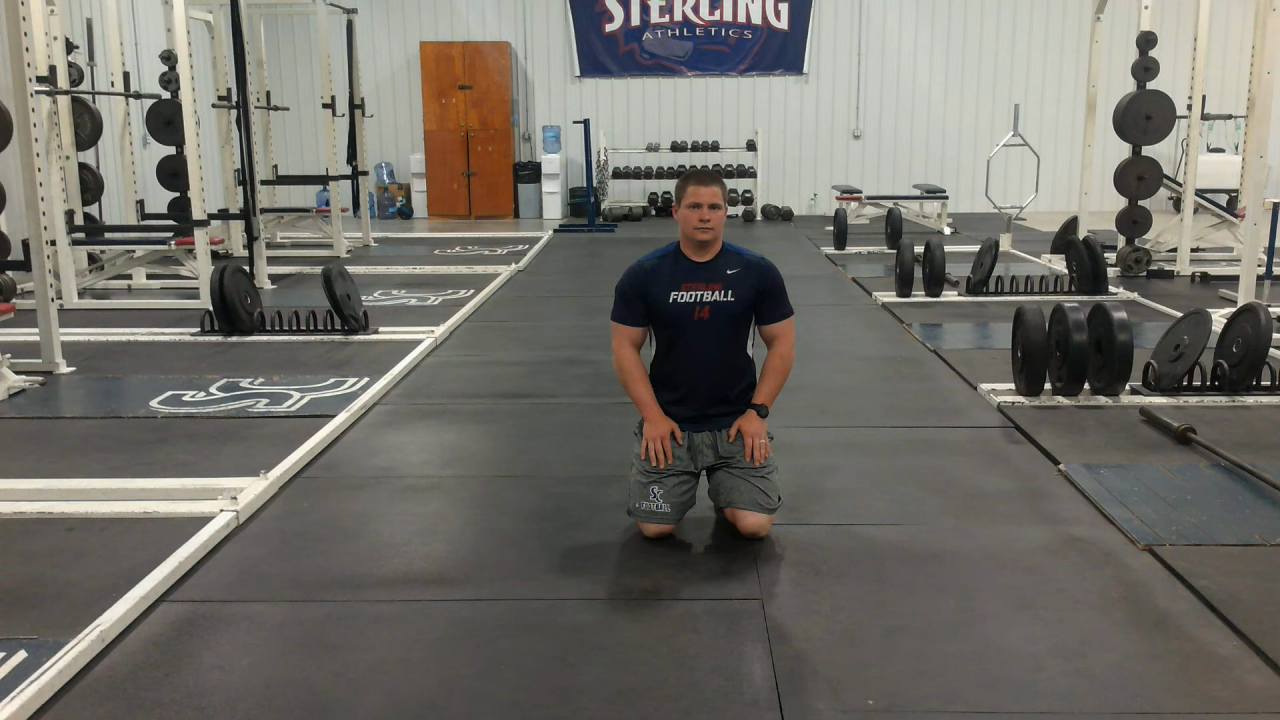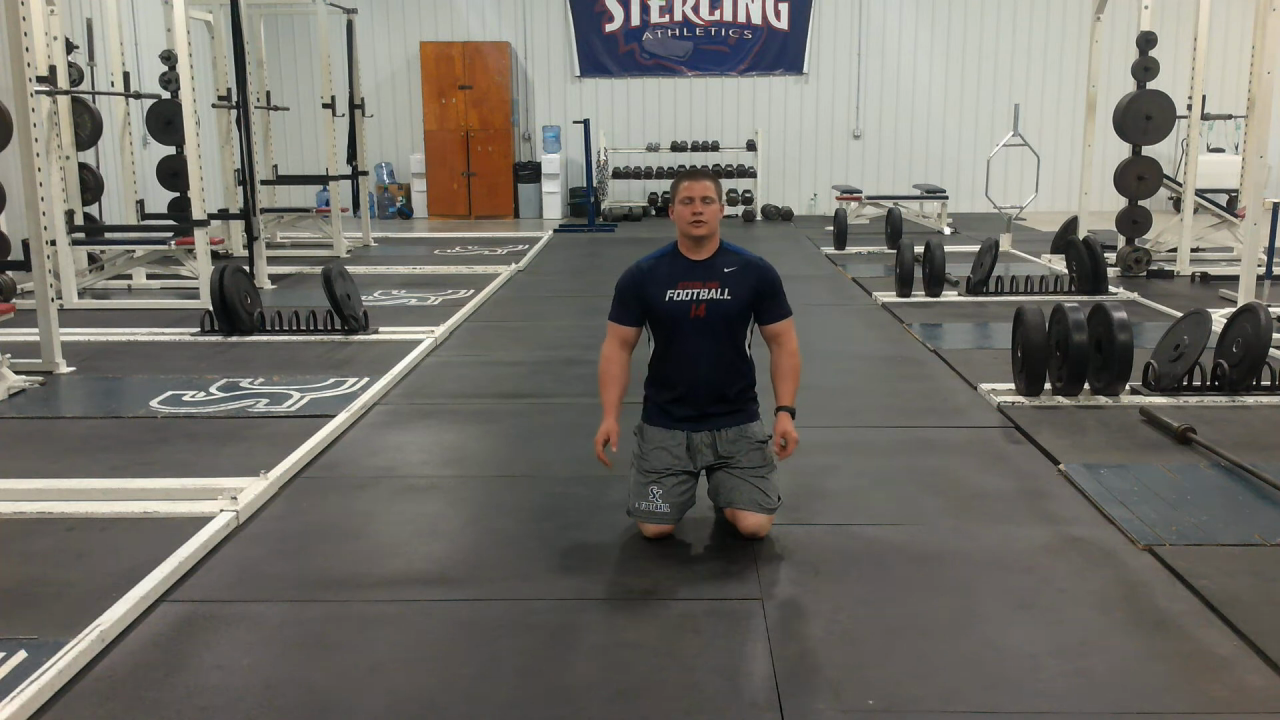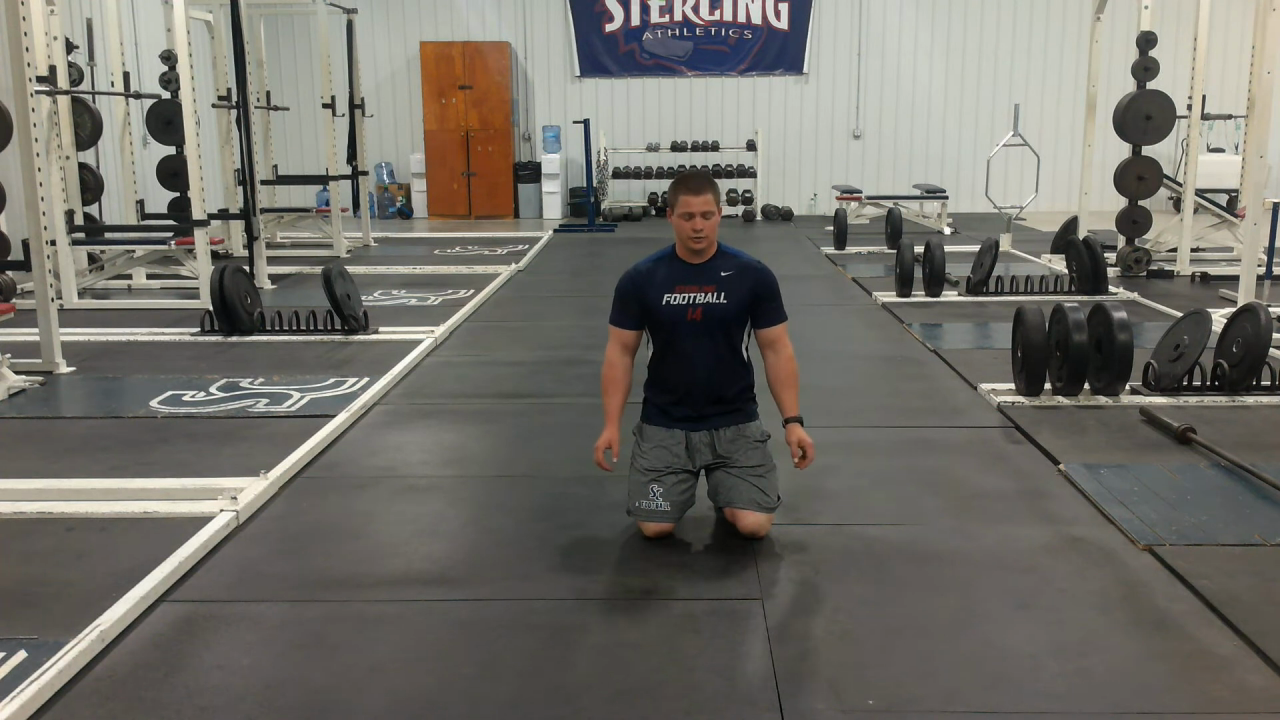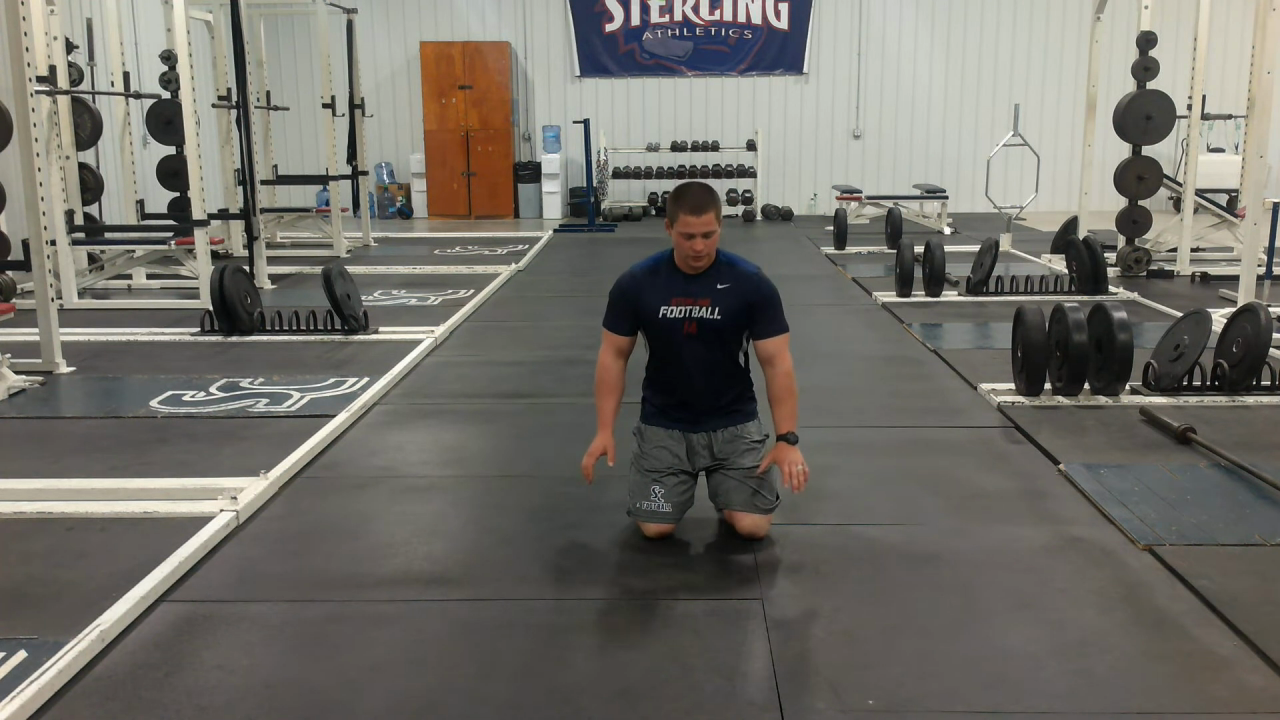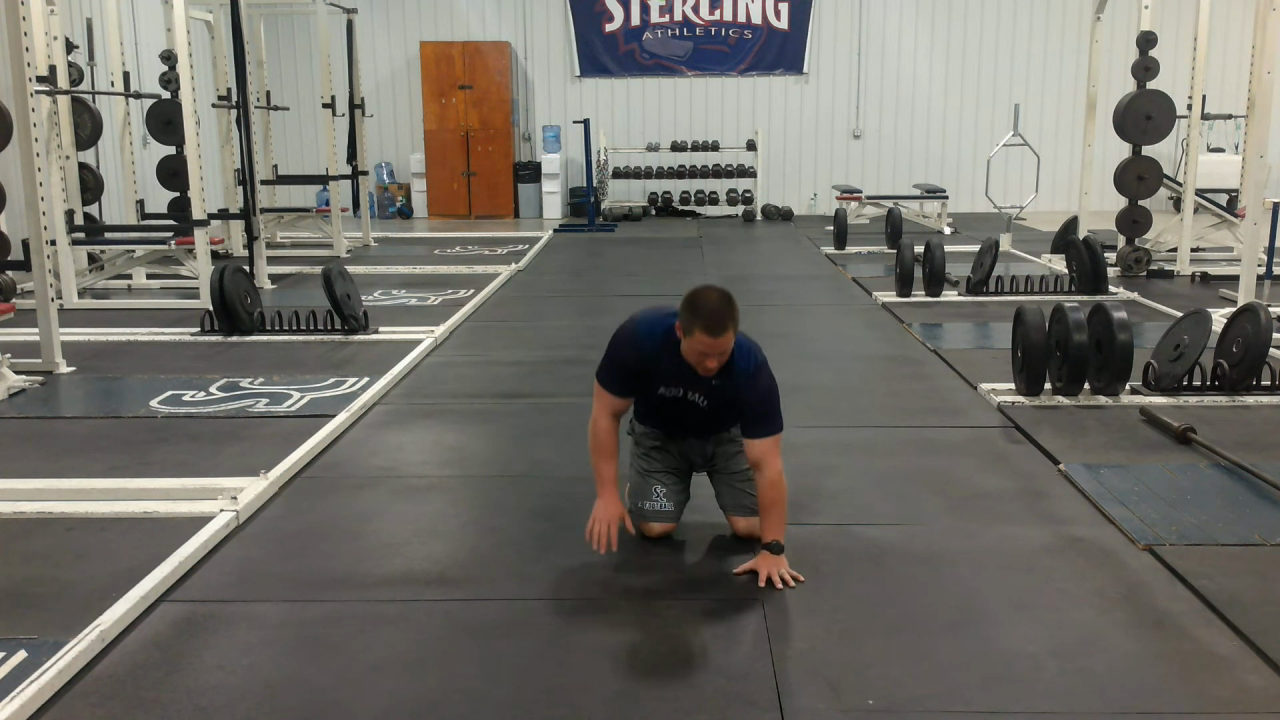
dt=1s
person 1, frame 1
left shoulder: (758, 272)
right shoulder: (643, 275)
left elbow: (781, 346)
right elbow: (625, 348)
left wrist: (757, 411)
right wrist: (652, 415)
left hip: (737, 420)
right hip: (668, 421)
left knee: (754, 525)
right knee: (655, 526)
left ankle: (722, 486)
right ankle: (688, 479)
person 1, frame 2
left shoulder: (755, 272)
right shoulder: (642, 276)
left elbow: (784, 343)
right elbow: (617, 346)
left wrist: (785, 411)
right wrist: (610, 416)
left hip: (737, 421)
right hip: (666, 422)
left knee: (754, 525)
right knee: (655, 527)
left ankle: (722, 486)
right ankle: (689, 481)
person 1, frame 3
left shoulder: (753, 276)
right shoulder: (640, 279)
left elbow: (777, 350)
right elbow: (620, 352)
left wrist: (793, 420)
right wrist: (612, 424)
left hip: (735, 421)
right hip: (665, 423)
left knee: (754, 524)
right knee: (655, 527)
left ankle: (720, 484)
right ankle: (688, 479)
person 1, frame 4
left shoulder: (752, 283)
right shoulder: (636, 284)
left elbow: (778, 363)
right elbow: (613, 356)
left wrist: (787, 438)
right wrist: (604, 430)
left hip: (734, 423)
right hip: (664, 424)
left knee: (752, 526)
right knee: (655, 527)
left ankle: (720, 485)
right ankle: (673, 479)
person 1, frame 5
left shoulder: (751, 368)
right shoulder: (637, 337)
left elbow: (767, 464)
right elbow: (605, 416)
left wrist: (773, 548)
right wrist: (606, 495)
left hip: (726, 434)
right hip: (659, 434)
left knee: (750, 525)
right knee: (655, 526)
left ankle: (714, 473)
